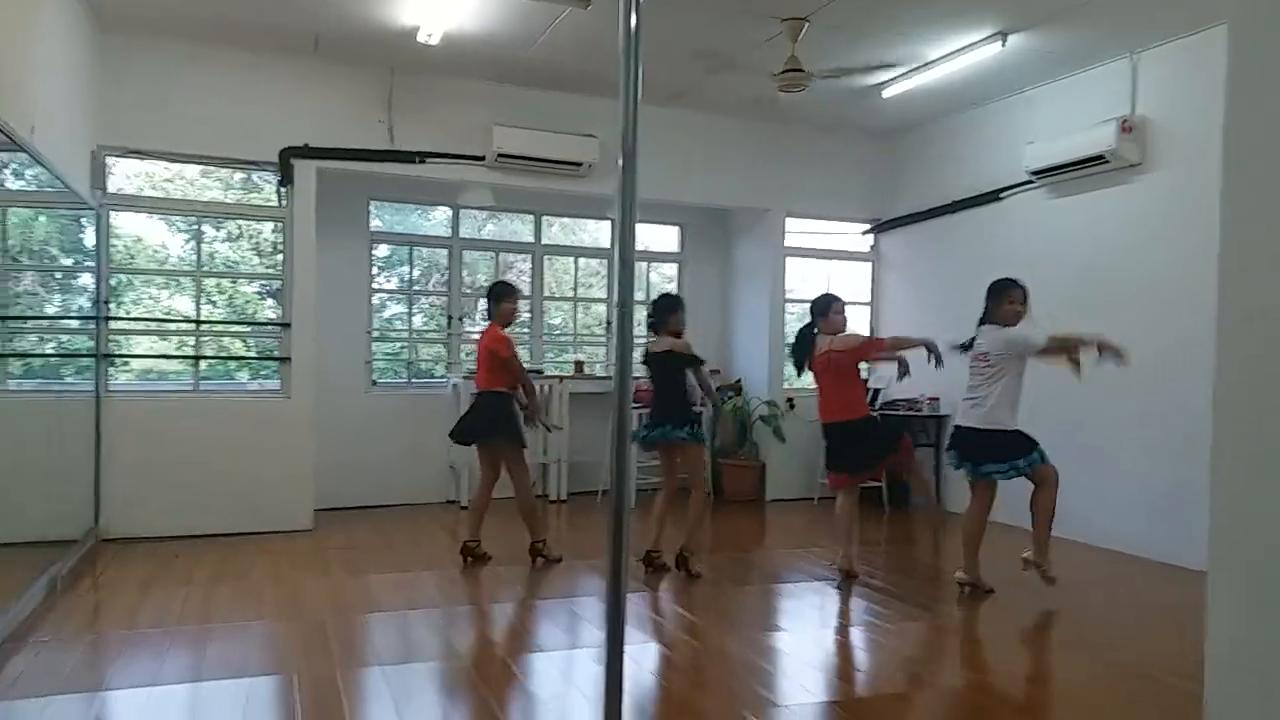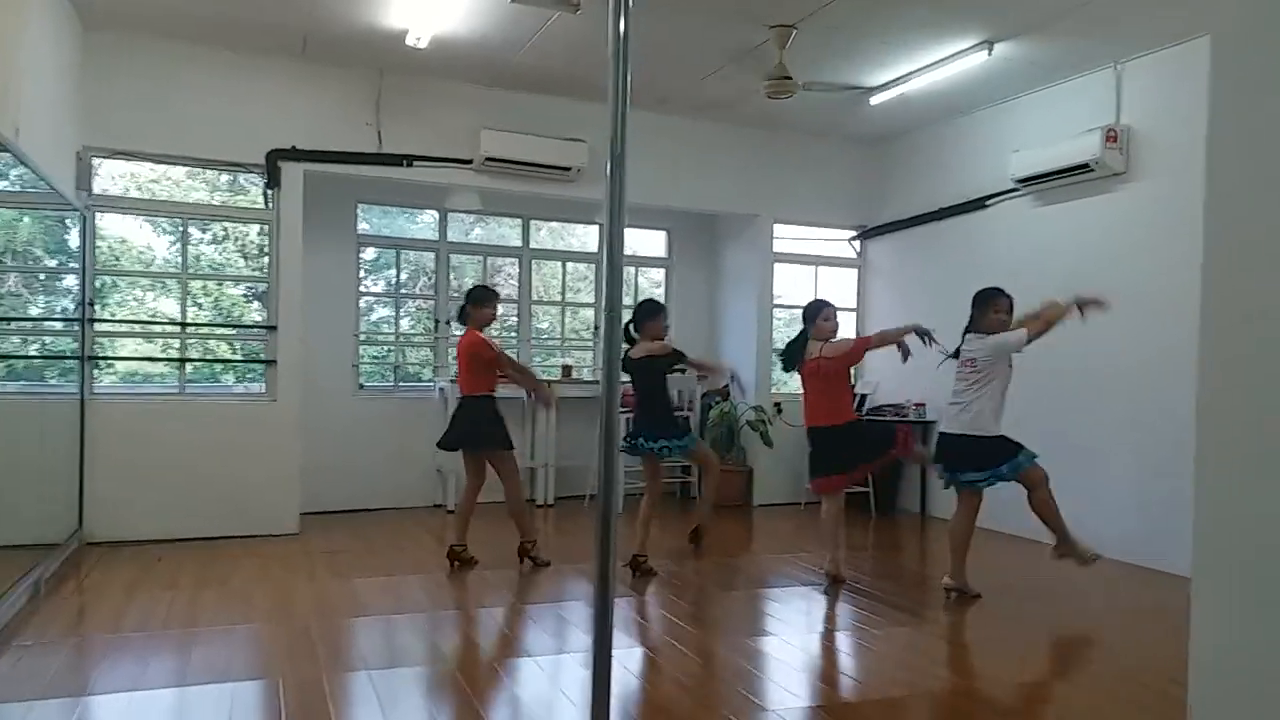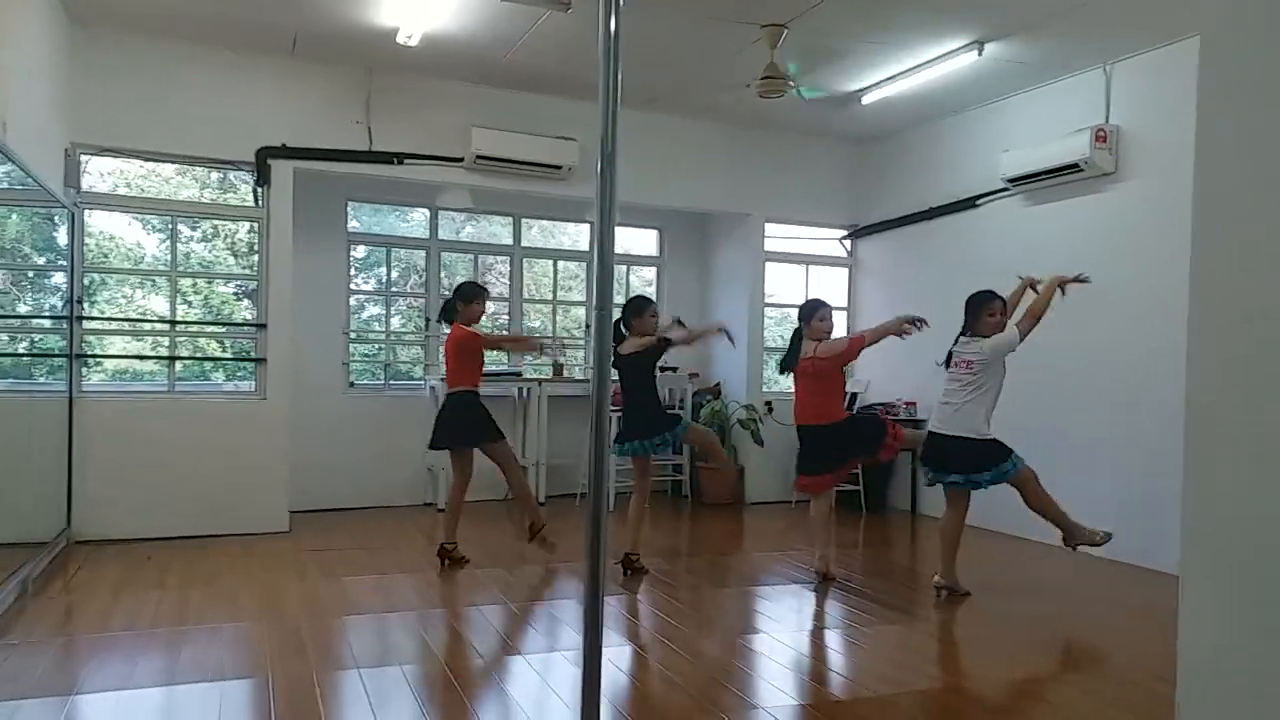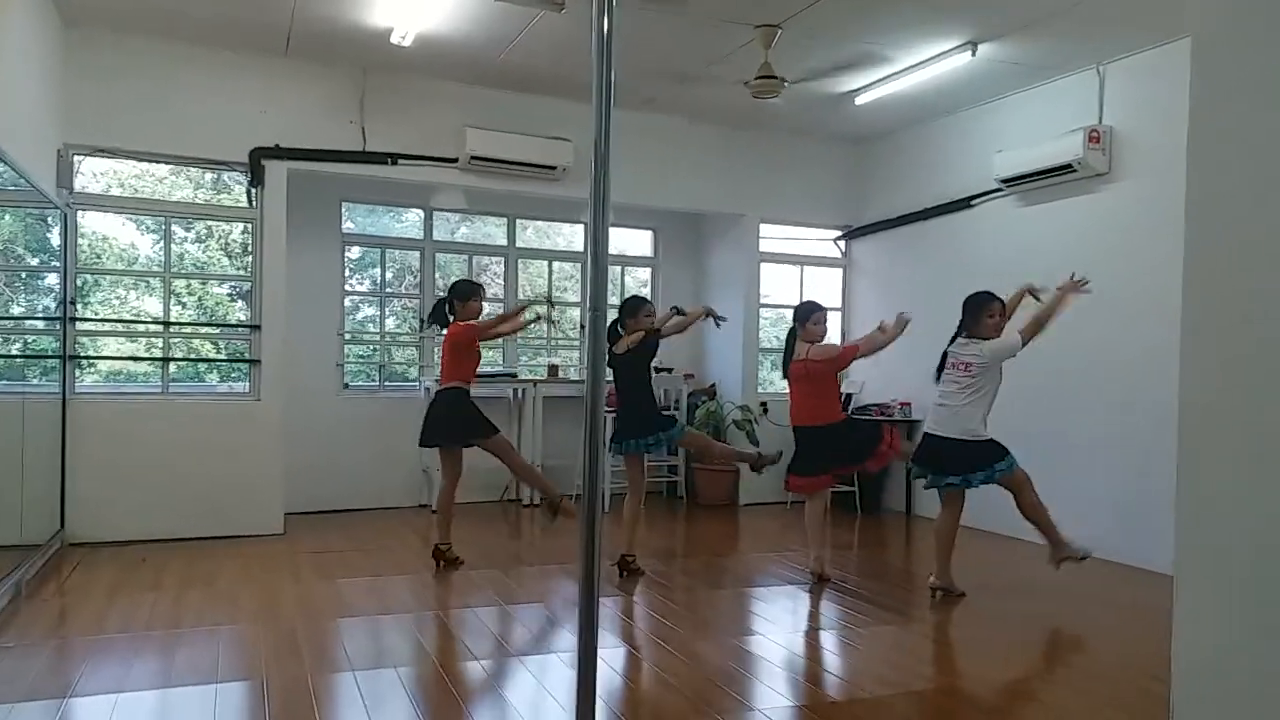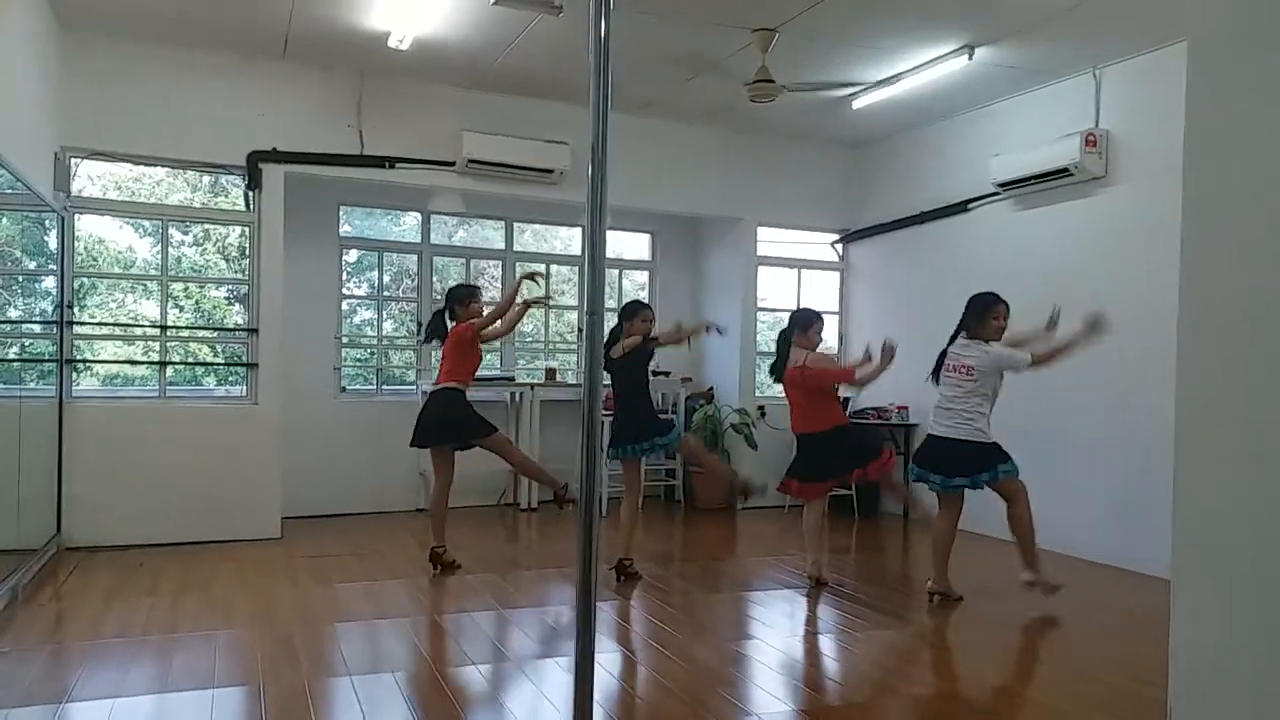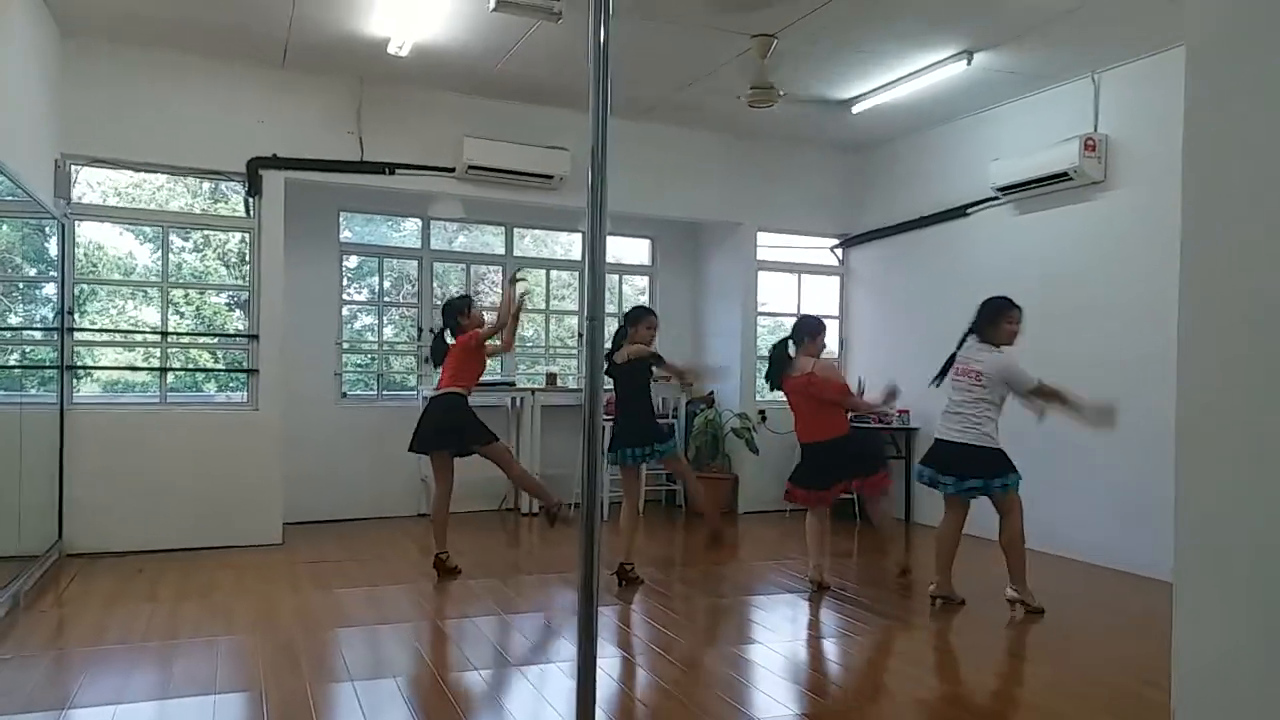
dt=0.1s
person 1, frame 1
left shoulder: (985, 338)
right shoulder: (1011, 338)
left elbow: (1043, 347)
right elbow: (1054, 342)
left wrist: (1067, 350)
right wrist: (1096, 341)
left hip: (967, 431)
right hip: (996, 432)
left knee: (981, 499)
right knee: (1047, 478)
left ankle: (969, 570)
right ankle: (1039, 552)
person 1, frame 2
left shoulder: (970, 341)
right shoulder: (994, 345)
left elbow: (1021, 325)
right elbow: (1038, 327)
left wrist: (1063, 306)
right wrist: (1074, 303)
left hip: (951, 438)
right hip: (979, 439)
left knee: (967, 504)
right knee: (1036, 479)
left ankle: (955, 577)
right ankle: (1067, 544)
person 1, frame 3
left shoulder: (963, 343)
right shoulder: (991, 348)
left elbow: (1009, 313)
right elbow: (1030, 320)
left wrist: (1025, 285)
right wrist: (1054, 282)
left hip: (940, 438)
right hip: (970, 441)
left knee: (956, 505)
right knee: (1027, 480)
left ankle: (946, 575)
right ankle: (1074, 532)
person 1, frame 4
left shoulder: (958, 344)
right shoulder: (990, 351)
left elbow: (1001, 321)
right elbow: (1032, 329)
left wrist: (1021, 293)
right wrist: (1063, 293)
left hip: (935, 439)
right hip: (968, 442)
left knee: (951, 506)
right knee: (1021, 484)
left ankle: (941, 577)
right ankle: (1058, 546)
person 1, frame 5
left shoulder: (958, 345)
right shoulder: (993, 355)
right elbow: (1040, 358)
left wrist: (1040, 333)
right wrist: (1081, 336)
left hip: (938, 442)
right hip: (971, 445)
left knee: (949, 508)
right knee: (1016, 495)
left ankle: (939, 580)
right ankle: (1032, 571)
person 1, frame 6
left shoulder: (967, 349)
right shoulder: (1002, 363)
right elbow: (1043, 390)
left wrist: (1031, 398)
right wrist: (1082, 407)
left hip: (945, 445)
right hip: (978, 449)
left knee: (955, 514)
right knee: (1011, 511)
left ankle: (942, 584)
right ankle: (1018, 588)
person 2, frame 1
left shoulder: (489, 335)
right shoulder: (500, 338)
right elbow: (522, 378)
left wrist: (524, 406)
right wrist: (534, 408)
left hip: (484, 408)
right hip: (497, 409)
left knee: (488, 478)
right knee: (521, 479)
left ankle: (472, 543)
right ankle: (538, 543)
person 2, frame 2
left shoulder: (472, 340)
right shoulder: (476, 340)
left elbow: (503, 370)
right elbow: (511, 367)
left wrist: (533, 387)
right wrist: (538, 388)
left hip: (468, 413)
right hip: (480, 413)
left knee: (474, 481)
right knee: (511, 480)
left ankle: (458, 547)
right ankle: (528, 544)
person 2, frame 3
left shoulder: (461, 335)
right shoulder: (464, 335)
left elbow: (503, 343)
right elbow: (505, 342)
left wrist: (533, 344)
right wrist: (539, 343)
left hip: (455, 409)
right hip: (465, 407)
left knee: (461, 478)
right knee: (510, 466)
left ankle: (449, 545)
right ankle: (536, 526)
person 2, frame 4
left shoulder: (465, 334)
right shoulder: (460, 331)
left elbow: (504, 329)
right elbow: (502, 322)
left wrist: (533, 318)
right wrist: (530, 311)
left hip: (446, 408)
right hip: (456, 405)
left knee: (450, 478)
right knee: (509, 455)
left ankle: (443, 547)
right ankle: (554, 501)
person 2, frame 5
left shoulder: (469, 336)
right shoulder: (463, 332)
left elbow: (502, 329)
right elbow: (498, 313)
left wrist: (525, 305)
right wrist: (520, 280)
left hip: (438, 408)
right hip: (451, 405)
left knee: (442, 480)
right knee: (509, 450)
left ankle: (439, 549)
right ankle: (559, 490)
person 2, frame 6
left shoulder: (467, 345)
right shoulder: (471, 339)
left elbow: (504, 346)
right elbow: (500, 321)
left wrist: (515, 309)
right wrist: (509, 288)
left hip: (436, 413)
right hip: (454, 410)
left knee: (443, 486)
right knee: (506, 461)
left ankle: (442, 555)
right ankle: (552, 505)
person 3, frame 1
left shoulder: (813, 350)
right shoulder: (845, 343)
right elbow: (888, 344)
left wrist: (895, 358)
right wrist: (926, 342)
left hip: (833, 427)
right hip: (857, 424)
left knee: (846, 491)
right knee: (904, 453)
left ankle: (846, 558)
right ankle: (935, 509)
person 3, frame 2
left shoulder: (804, 354)
right shoulder: (834, 350)
left elbow: (865, 341)
right elbow: (875, 339)
left wrist: (897, 337)
right wrist: (912, 330)
left hip: (819, 433)
right hip: (844, 430)
left knee: (831, 497)
right knee: (899, 439)
left ankle: (833, 564)
person 3, frame 3
left shoulder: (800, 353)
right shoulder: (829, 350)
left elbow: (860, 338)
right elbow: (869, 336)
left wrist: (894, 326)
right wrist: (905, 320)
left hip: (810, 432)
right hip: (835, 428)
left knee: (821, 496)
right knee: (892, 436)
left ankle: (822, 561)
person 3, frame 4
left shoulder: (793, 355)
right shoulder: (822, 352)
left elbow: (852, 350)
right elbow: (866, 349)
left wrist: (879, 333)
right wrist: (898, 328)
left hip: (806, 434)
right hip: (834, 429)
left knee: (816, 497)
right knee: (889, 442)
left ankle: (817, 561)
person 3, frame 5
left shoulder: (785, 363)
right shoulder: (817, 361)
right elbow: (858, 379)
left wrist: (861, 363)
right wrist: (883, 363)
left hip: (807, 439)
right hip: (834, 434)
left knee: (815, 502)
right knee: (881, 463)
left ankle: (814, 566)
person 3, frame 6
left shoulder: (784, 371)
right shoulder: (825, 368)
right elbow: (853, 404)
left wrist: (851, 400)
right wrist: (882, 404)
left hip: (810, 447)
right hip: (838, 443)
left knee: (817, 509)
right knee: (873, 495)
left ankle: (816, 570)
person 4, frame 1
left shoulder: (650, 349)
right shoulder: (681, 346)
right elbow: (703, 383)
right wrist: (720, 406)
left hip: (658, 422)
right hip: (681, 422)
left knee: (668, 487)
right knee: (698, 488)
left ankle: (653, 552)
right ankle: (686, 554)
person 4, frame 2
left shoulder: (628, 354)
right shoulder: (661, 350)
right elbow: (698, 365)
right wrist: (724, 370)
left hip: (641, 429)
right hip: (666, 426)
left knee: (652, 491)
right knee: (711, 466)
left ankle: (638, 557)
right ankle: (700, 526)
person 4, frame 3
left shoulder: (620, 350)
right shoulder: (648, 344)
right elbow: (687, 338)
left wrist: (671, 328)
right wrist: (715, 328)
left hip: (632, 428)
right hip: (656, 423)
left knee: (641, 489)
right knee: (708, 439)
left ankle: (631, 555)
person 4, frame 4
left shoulder: (615, 348)
right shoulder: (641, 341)
right elbow: (678, 325)
left wrist: (668, 316)
right wrist: (703, 311)
left hip: (627, 429)
right hip: (650, 422)
left knee: (635, 491)
right knee: (705, 445)
left ankle: (627, 557)
right ankle: (755, 458)
person 4, frame 5
left shoulder: (612, 352)
right shoulder: (635, 345)
right elbow: (675, 337)
right wrist: (702, 326)
left hip: (623, 432)
right hip: (647, 426)
left knee: (631, 494)
right knee: (699, 452)
left ankle: (625, 562)
right ankle: (739, 485)
person 4, frame 6
left shoulder: (616, 357)
right shoulder: (642, 353)
right elbow: (679, 373)
left hip: (623, 435)
right hip: (648, 432)
left knee: (630, 498)
right knee: (686, 477)
left ankle: (626, 565)
